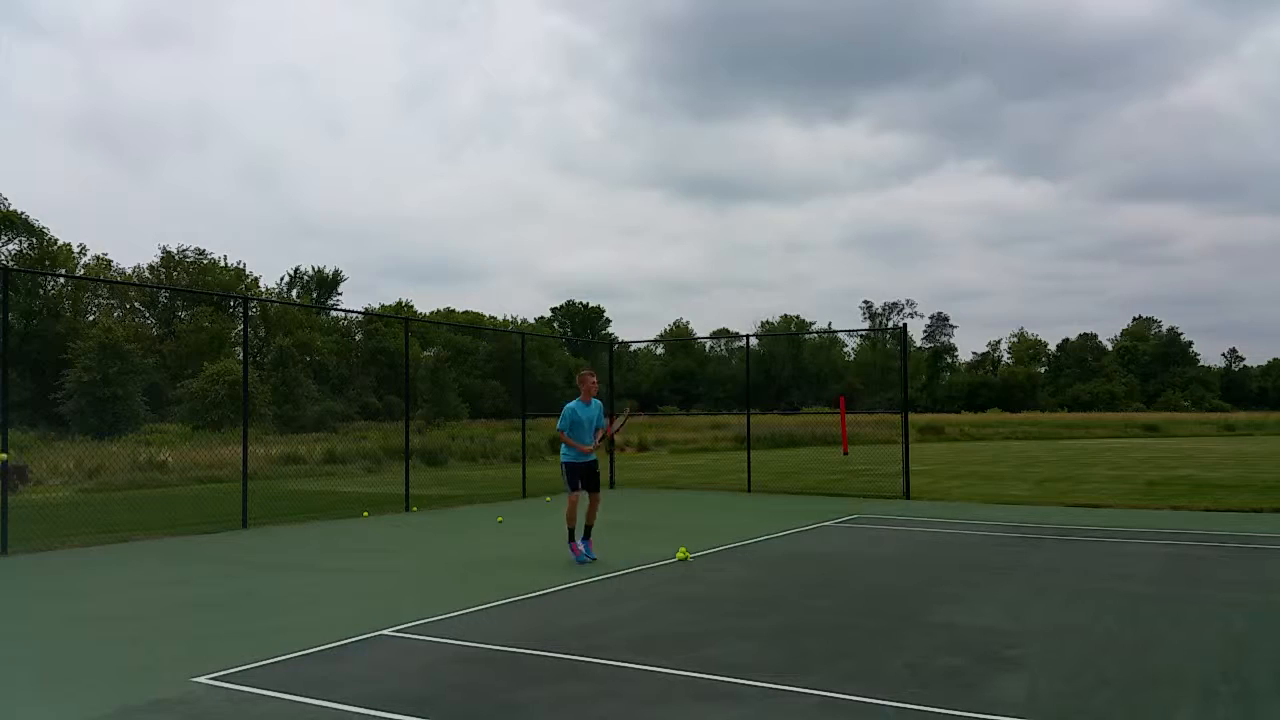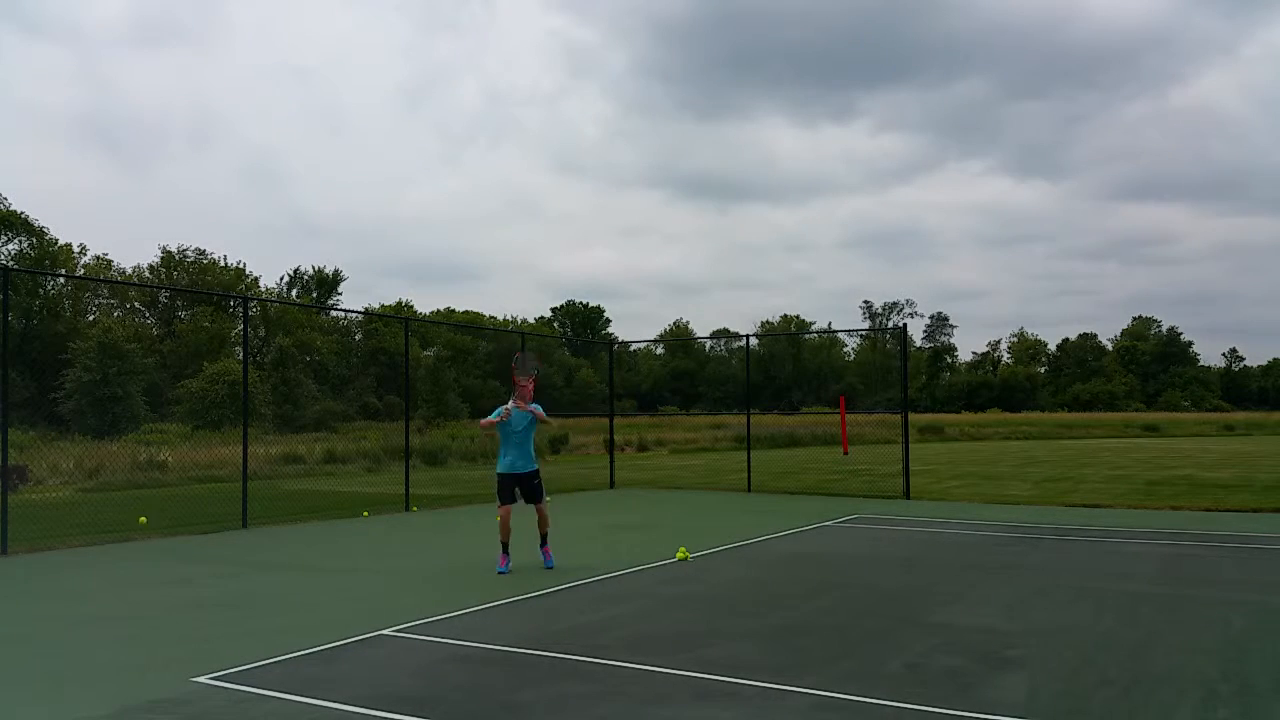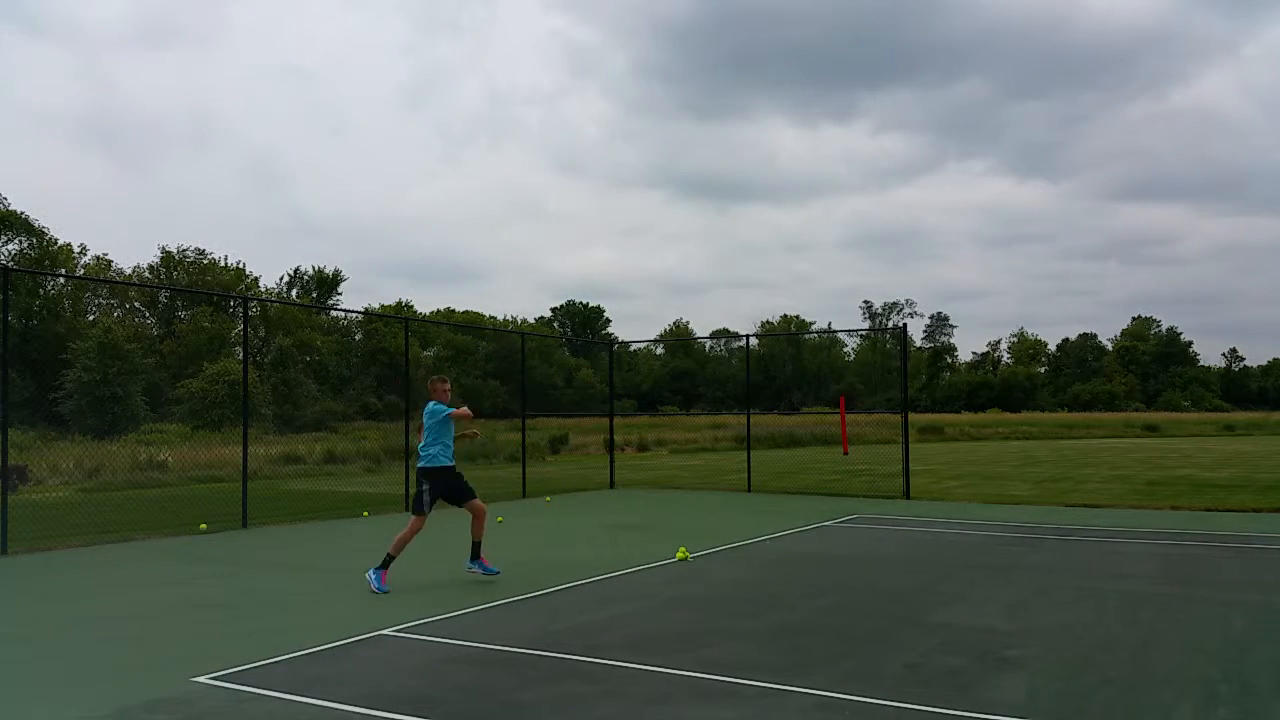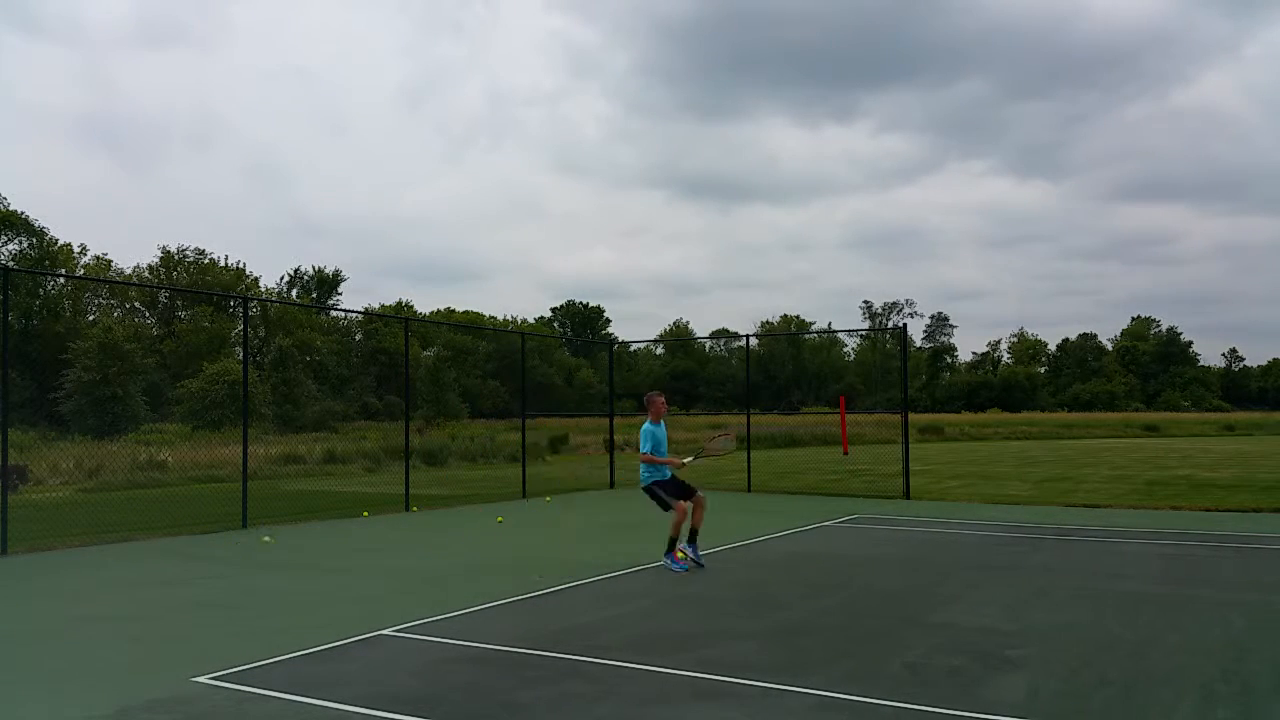
dt=1s
person 1, frame 1
left shoulder: (598, 405)
right shoulder: (570, 408)
right elbow: (559, 434)
left wrist: (596, 441)
right wrist: (580, 447)
left hip: (590, 459)
right hip: (571, 459)
left knee: (595, 498)
right knee: (574, 499)
left ankle: (585, 541)
right ankle: (572, 542)
person 1, frame 2
left shoulder: (534, 408)
right shoulder: (504, 411)
left elbow: (546, 420)
right elbow: (485, 423)
left wrist: (529, 409)
right wrist: (499, 419)
left hip: (530, 469)
right hip: (506, 470)
left knee: (541, 509)
right knee: (505, 513)
left ankle: (544, 547)
right ankle: (505, 555)
person 1, frame 3
left shoulder: (442, 409)
right shoulder: (433, 408)
right elbow: (466, 414)
left wrist: (463, 434)
right wrist: (465, 408)
left hip: (448, 469)
right hip: (431, 471)
left knee: (480, 510)
right knee: (416, 524)
left ankle: (476, 560)
right ankle: (379, 571)
person 1, frame 4
left shoulder: (661, 424)
right shoulder: (648, 429)
right elbow: (644, 458)
right wrist: (670, 461)
left hip: (667, 477)
right hip: (653, 481)
left knee: (699, 499)
right knee: (682, 509)
left ankle: (691, 545)
right ankle: (669, 554)
